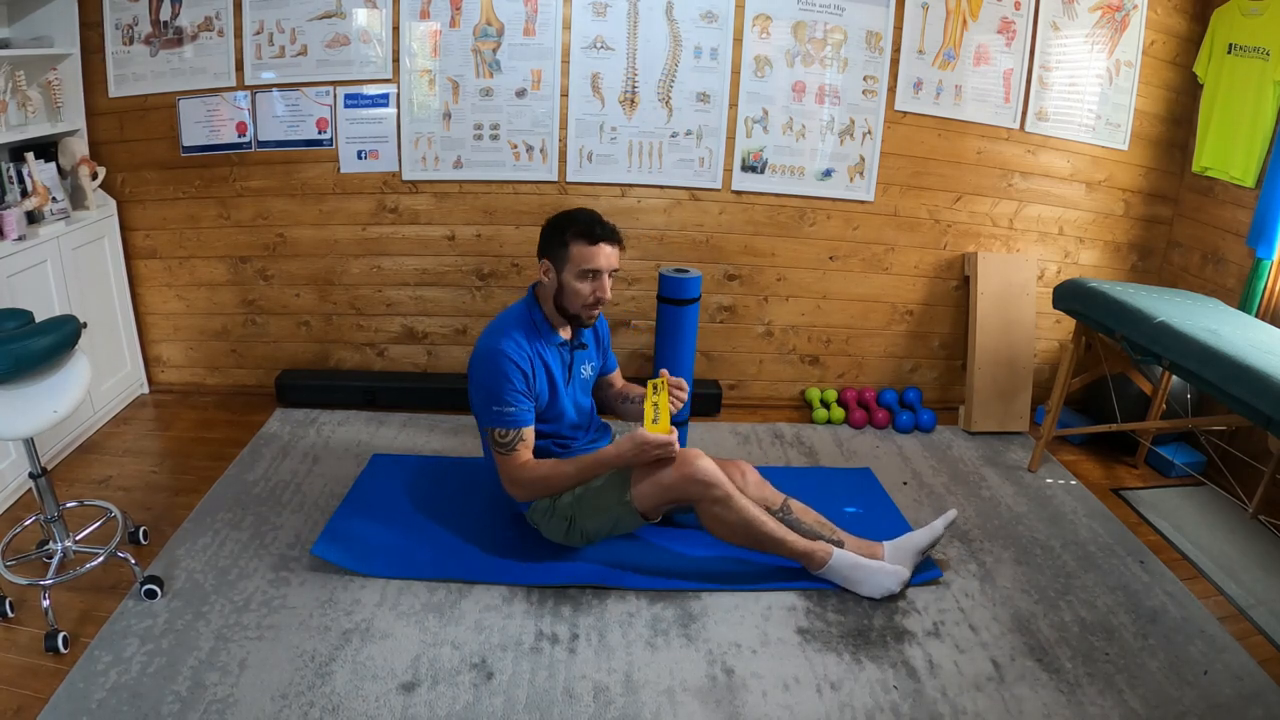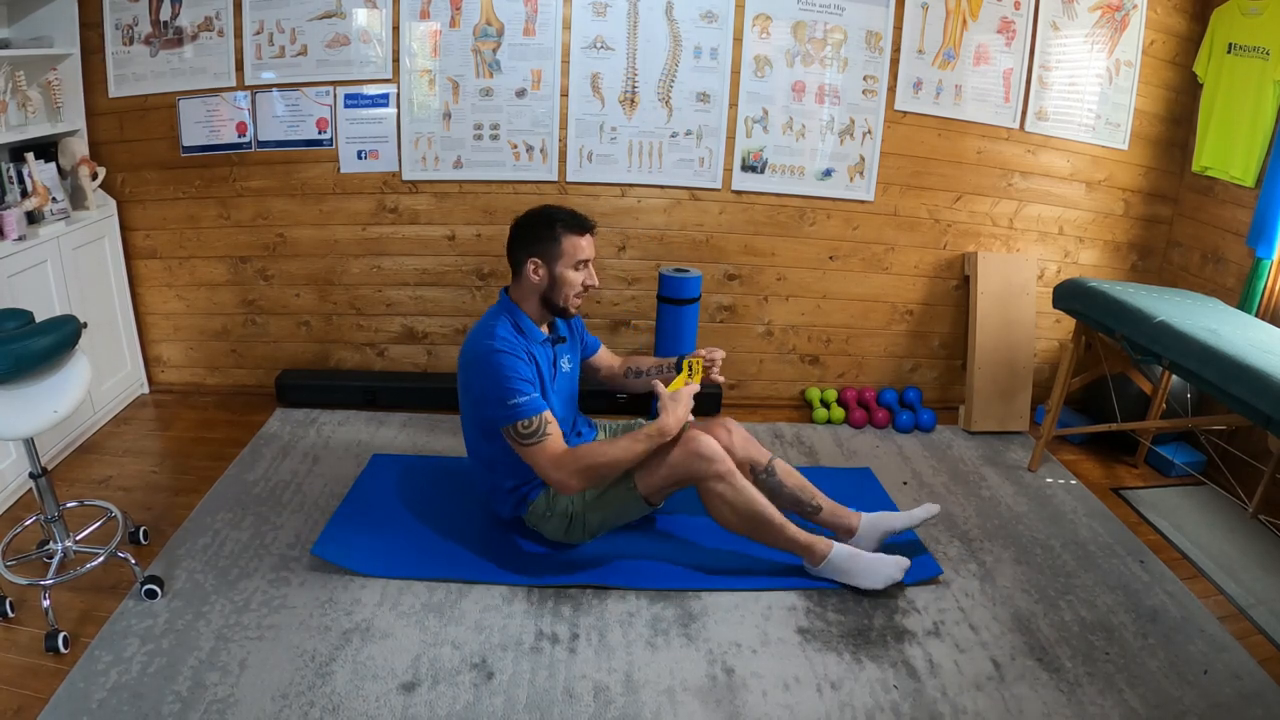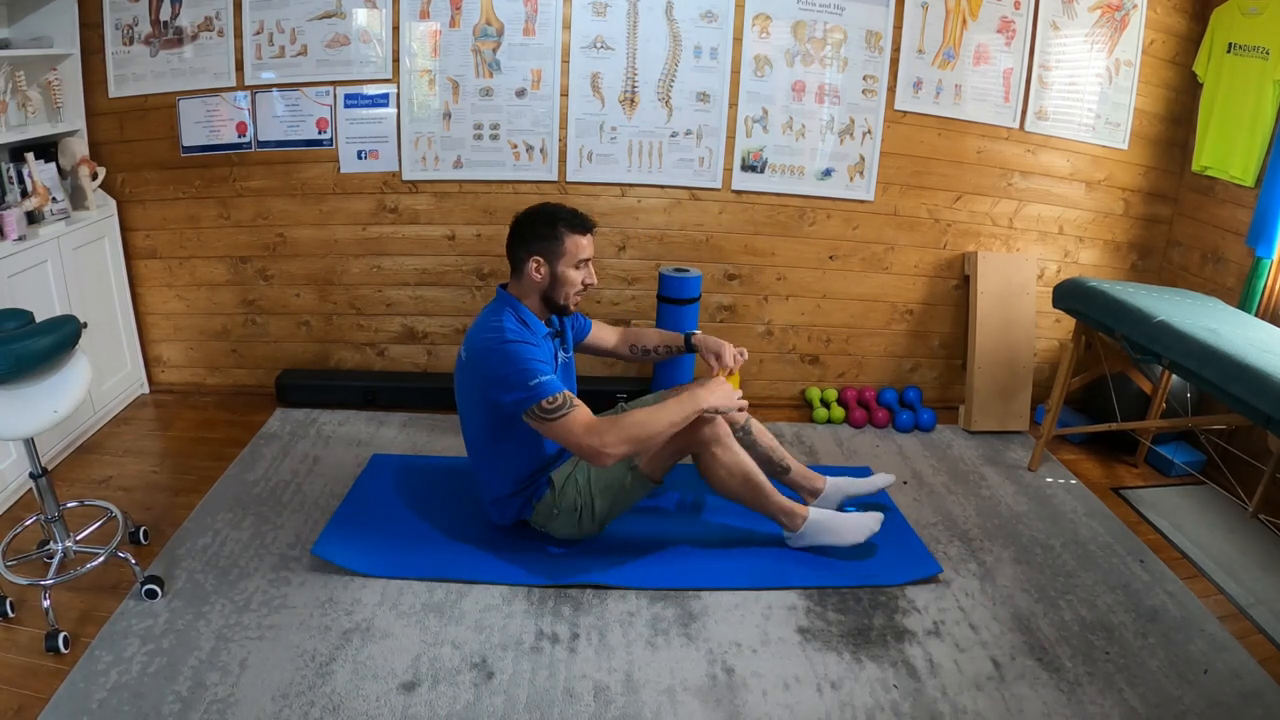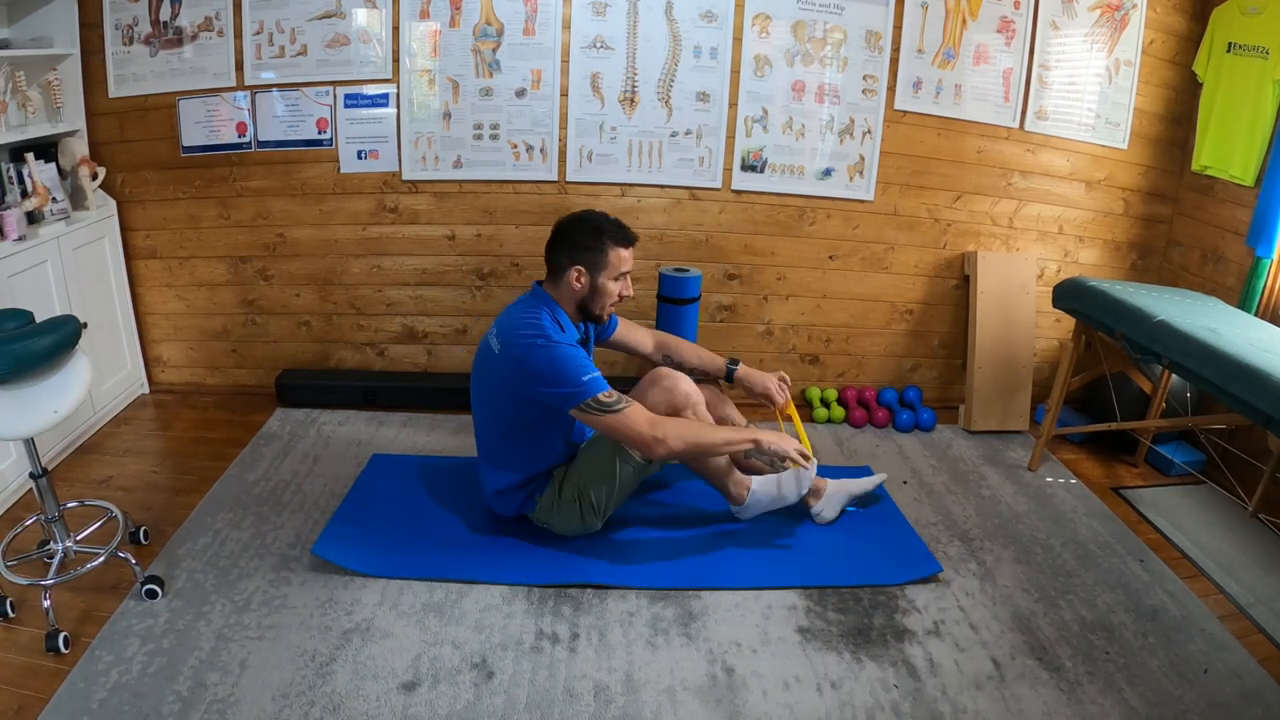
dt=0.3s
person 1, frame 1
left shoulder: (589, 321)
right shoulder: (505, 353)
right elbow: (518, 480)
right wrist: (619, 455)
left hip: (600, 452)
right hip: (556, 497)
left knee: (740, 476)
right knee: (692, 468)
left ankle: (875, 553)
right ankle: (821, 558)
person 1, frame 2
left shoulder: (556, 316)
right shoulder: (500, 353)
left elbow: (617, 369)
right elbow: (565, 472)
left wrist: (683, 365)
right wrist: (662, 427)
left hip: (577, 444)
right hip: (547, 499)
left knee: (727, 433)
right knee: (701, 452)
left ankle: (855, 527)
right ankle: (821, 553)
person 1, frame 3
left shoulder: (547, 310)
right shoulder: (508, 345)
left elbow: (620, 339)
right elbow: (601, 444)
left wrist: (695, 341)
right wrist: (698, 402)
left hip: (564, 457)
right hip: (549, 499)
left knee: (712, 398)
right knee: (703, 417)
left ankle: (817, 490)
right ankle: (799, 521)
person 1, frame 4
left shoulder: (557, 305)
right shoulder: (543, 345)
left elbow: (653, 343)
right elbow: (654, 437)
left wrist: (738, 372)
right wrist: (759, 439)
left hip: (566, 456)
right hip: (551, 496)
left knee: (705, 393)
right knee: (672, 387)
left ankle: (814, 491)
right ankle: (741, 492)
